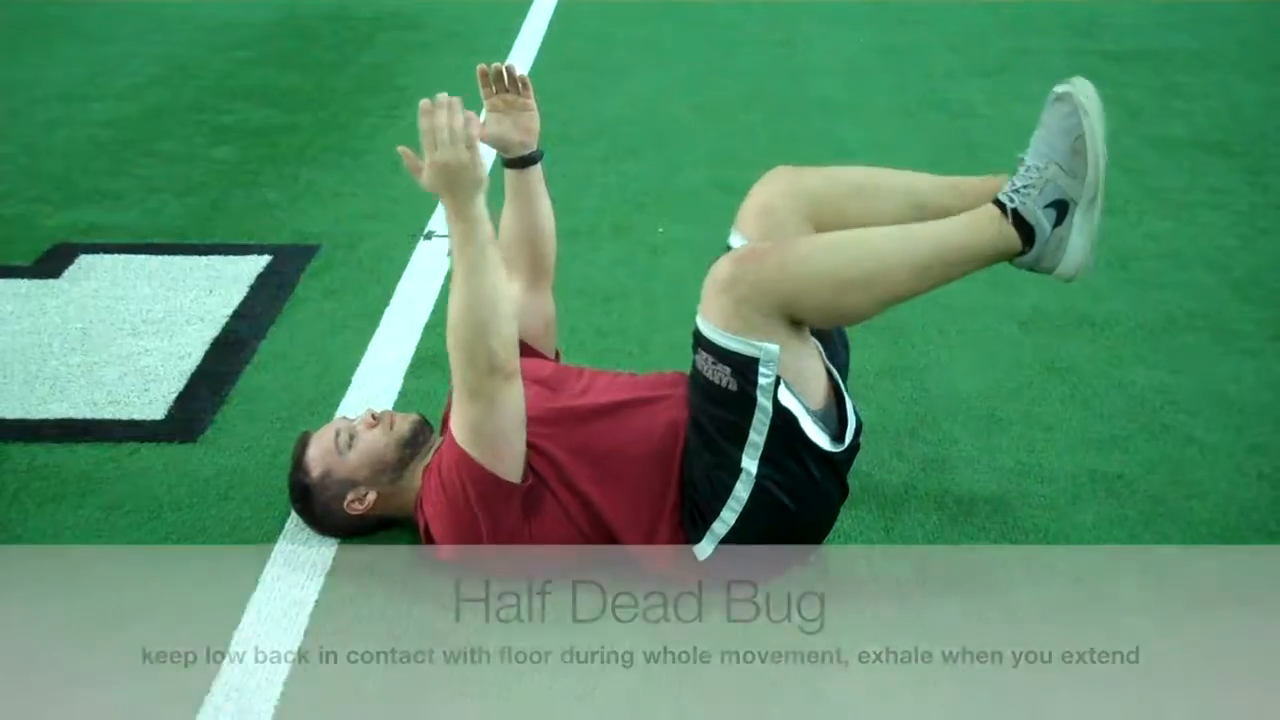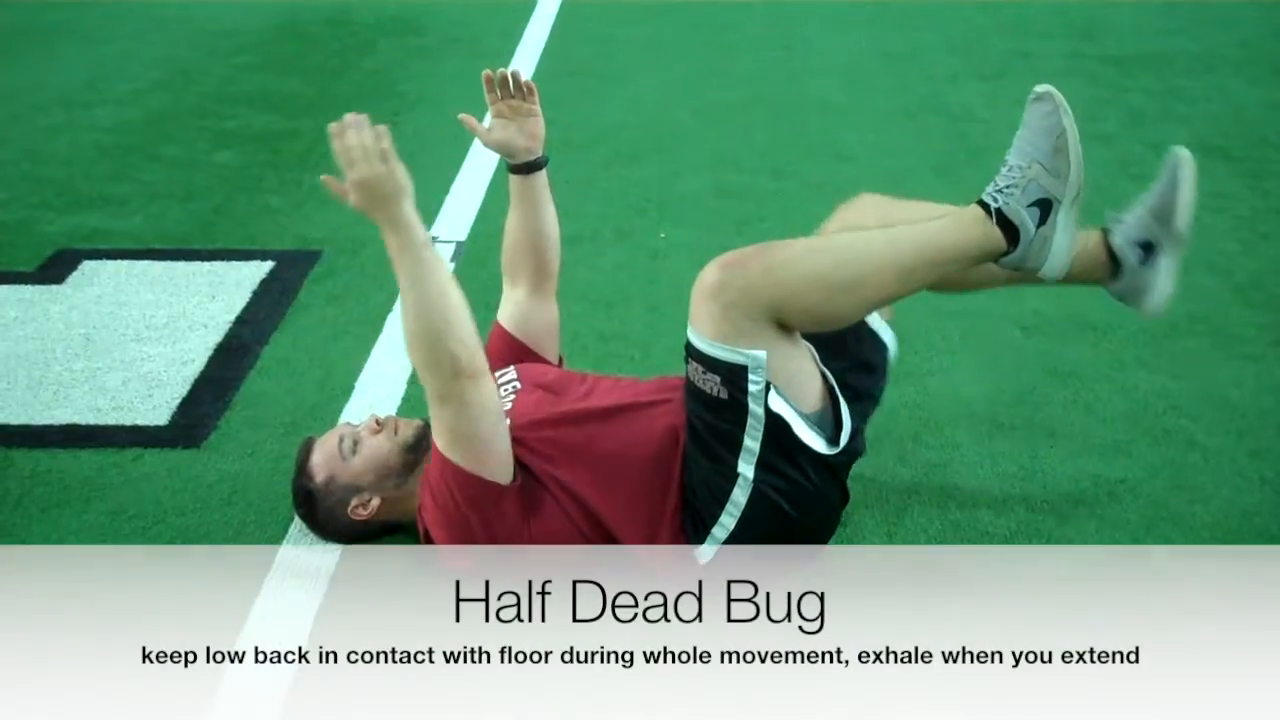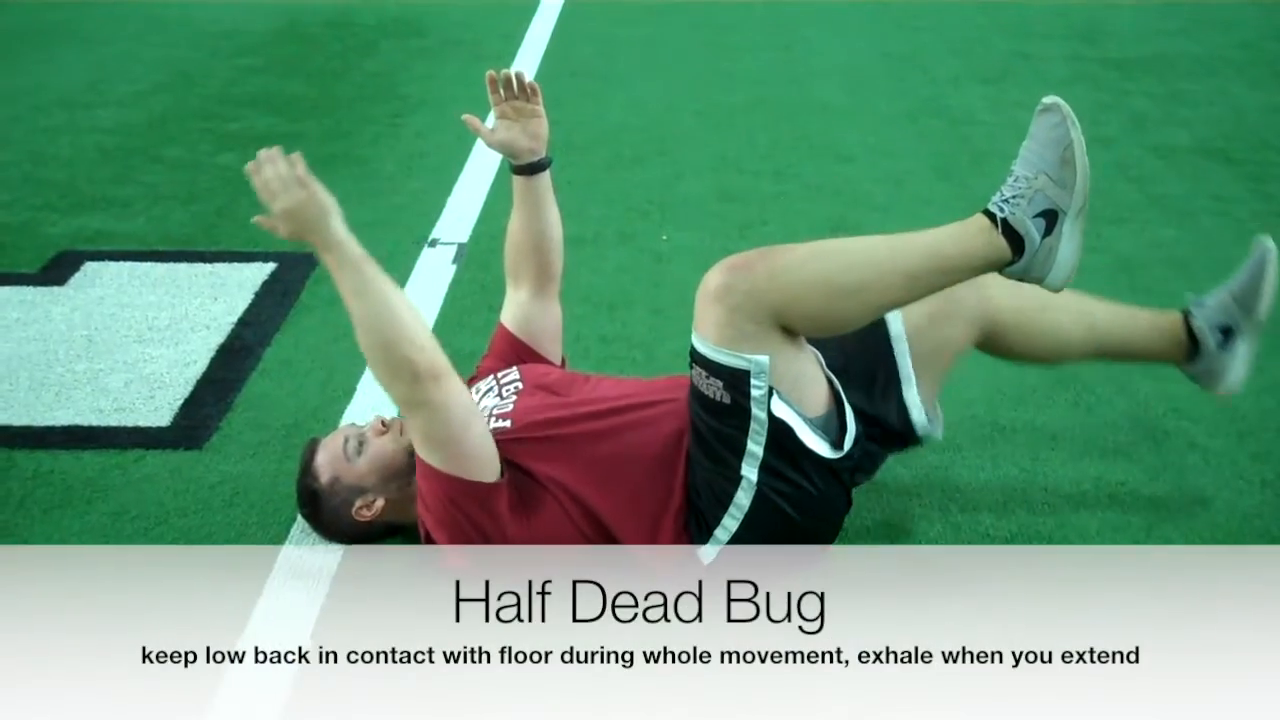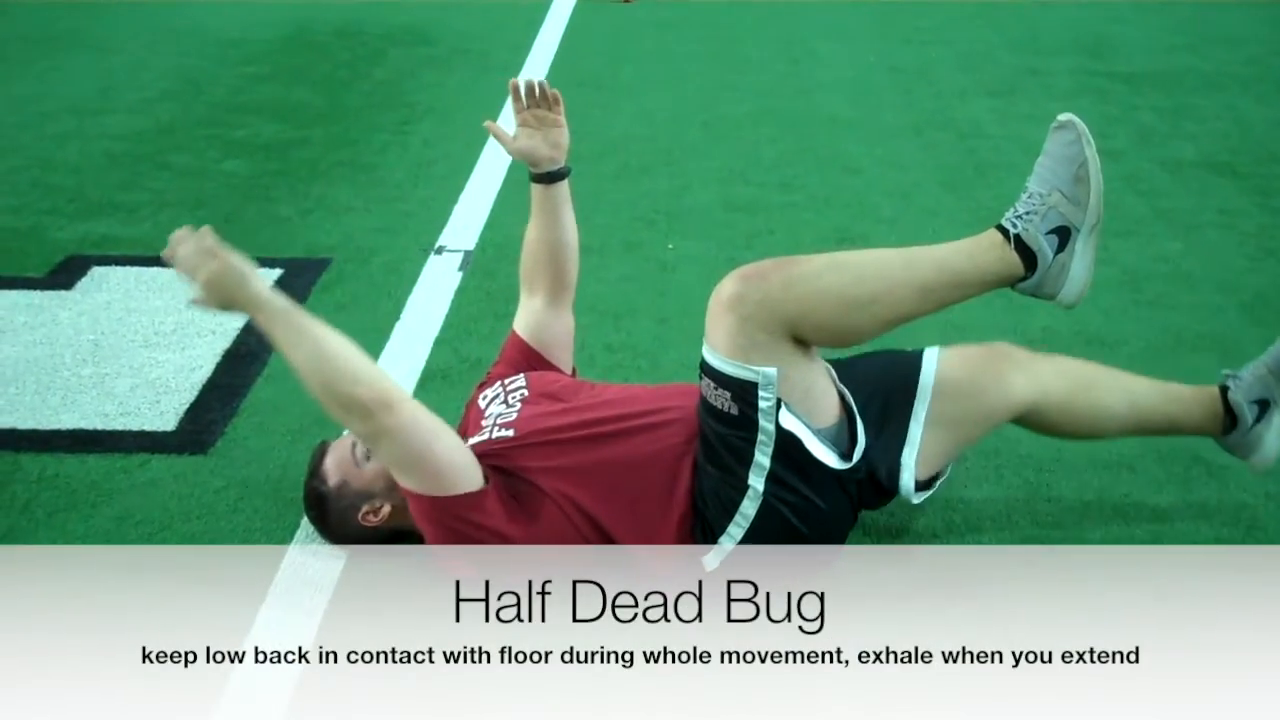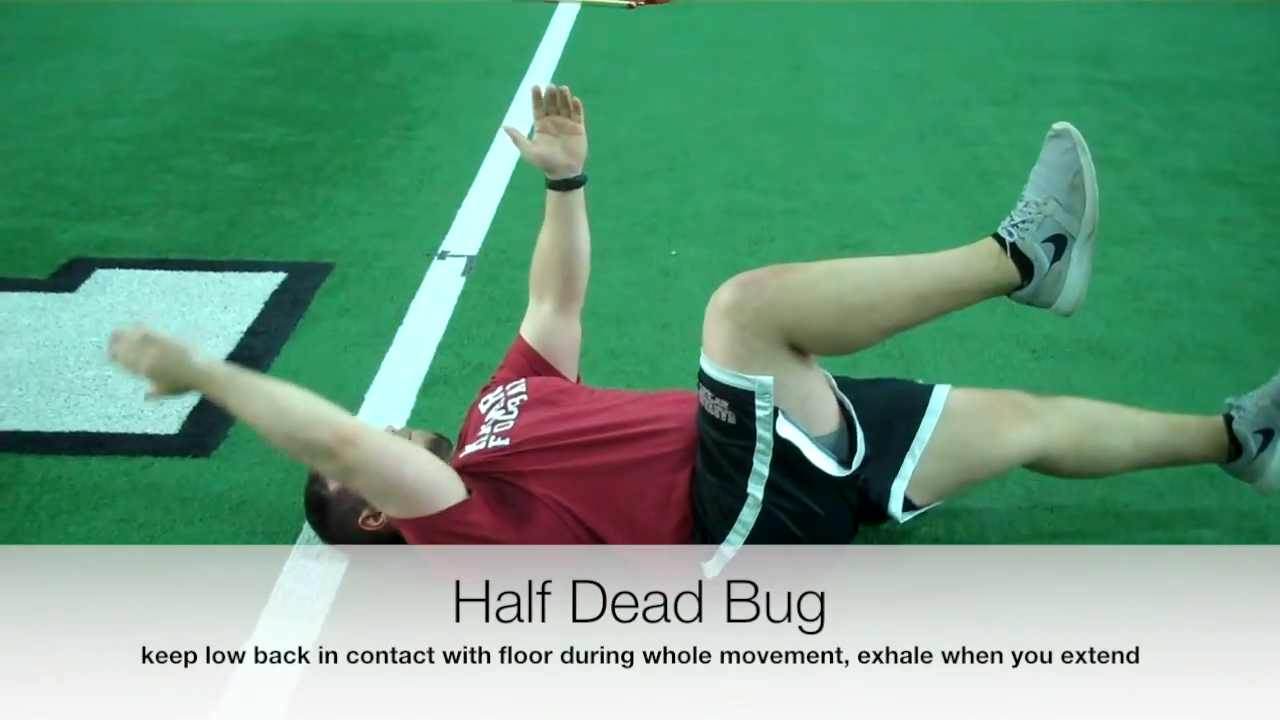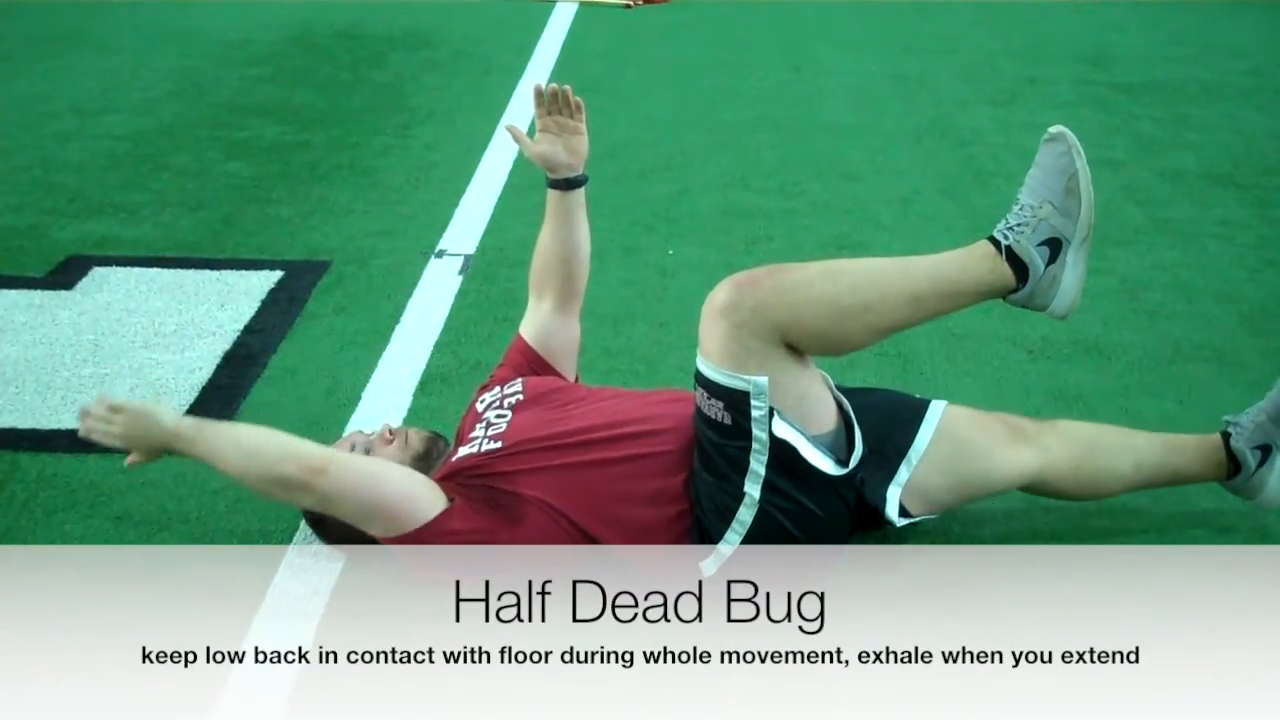
dt=0.3s
person 1, frame 1
left shoulder: (464, 419)
right shoulder: (461, 509)
left elbow: (530, 281)
right elbow: (490, 378)
left wrist: (520, 157)
right wrist: (465, 204)
left hip: (739, 428)
right hip: (750, 493)
left knee: (786, 194)
right knee: (746, 275)
left ankle: (1025, 215)
right ankle: (1024, 221)
person 1, frame 2
left shoulder: (499, 390)
right shoulder: (463, 510)
left elbow: (532, 285)
right elbow: (454, 379)
left wrist: (526, 160)
right wrist: (397, 220)
left hip: (749, 434)
right hip: (749, 503)
left knee: (865, 221)
right knee: (733, 280)
left ankle: (1115, 256)
right ankle: (1008, 225)
person 1, frame 3
left shoulder: (496, 385)
right shoulder: (460, 514)
left elbow: (533, 285)
right elbow: (421, 379)
left wrist: (529, 165)
right wrist: (329, 234)
left hip: (762, 442)
right hip: (743, 505)
left knee: (968, 295)
right knee: (735, 282)
left ankle: (1194, 337)
right ankle: (1013, 232)
person 1, frame 4
left shoulder: (501, 397)
right shoulder: (457, 515)
left elbow: (550, 291)
right elbow: (378, 403)
left wrist: (548, 172)
right wrist: (254, 294)
left hip: (771, 449)
right hip: (751, 513)
left knee: (1004, 373)
right knee: (751, 293)
right ankle: (1022, 250)
person 1, frame 5
left shoulder: (506, 398)
right shoulder: (450, 520)
left elbow: (559, 298)
right elbow: (337, 436)
left wrist: (564, 181)
right wrist: (198, 370)
left hip: (779, 455)
right hip: (747, 512)
left knee: (1027, 418)
right knee: (744, 302)
right ankle: (1020, 256)
person 1, frame 6
left shoulder: (504, 400)
right shoulder: (445, 518)
left elbow: (558, 295)
right elbow: (310, 476)
left wrist: (566, 178)
right wrist: (173, 427)
left hip: (779, 455)
right hip: (743, 513)
left knee: (1022, 444)
right knee: (742, 301)
right ankle: (1015, 259)
